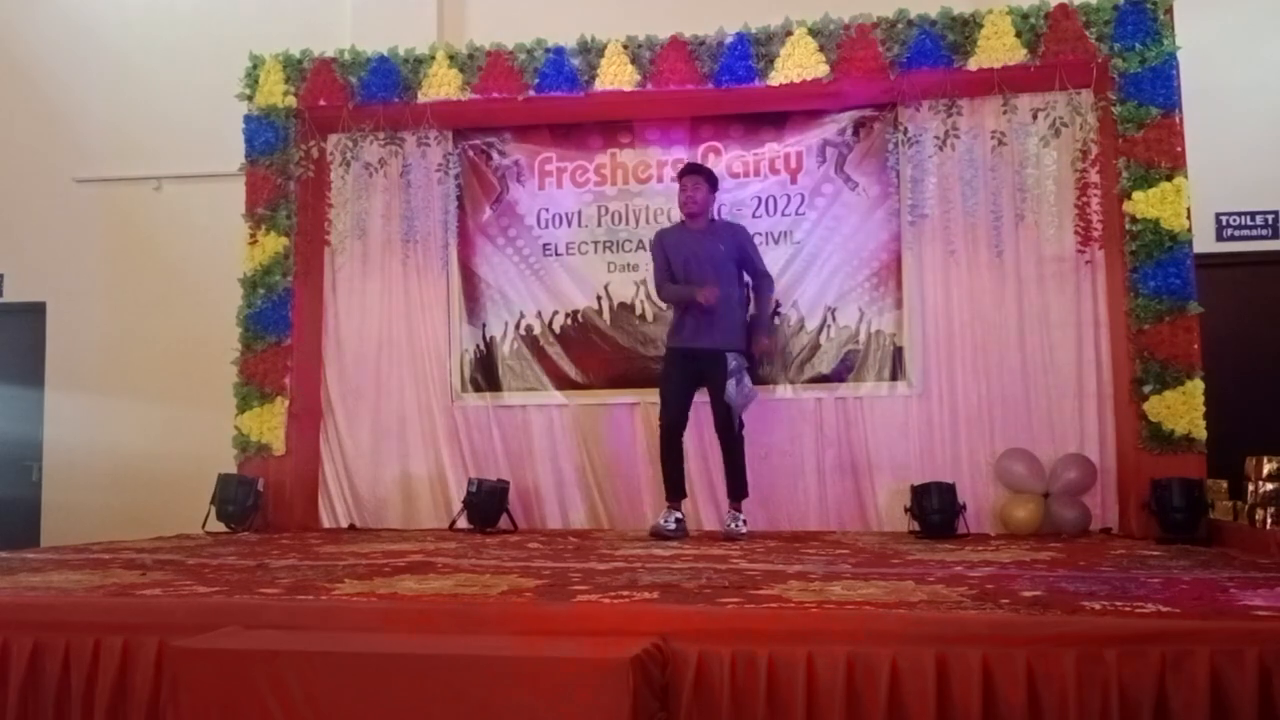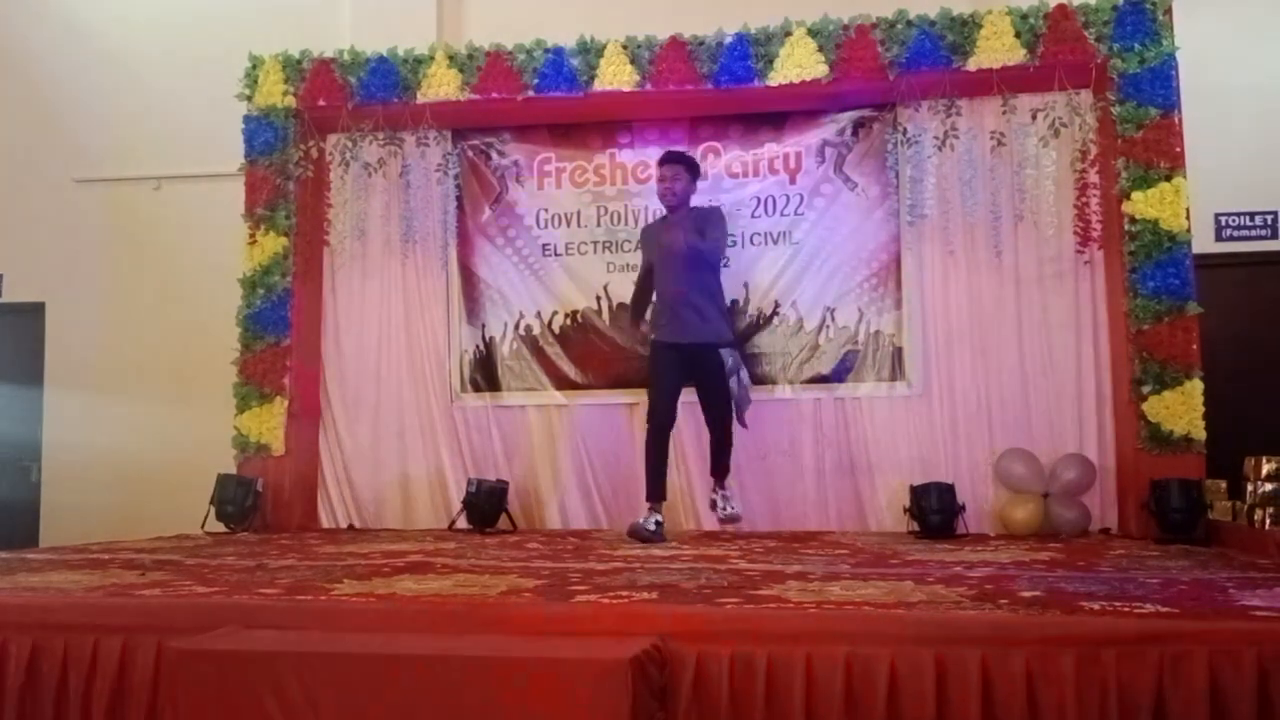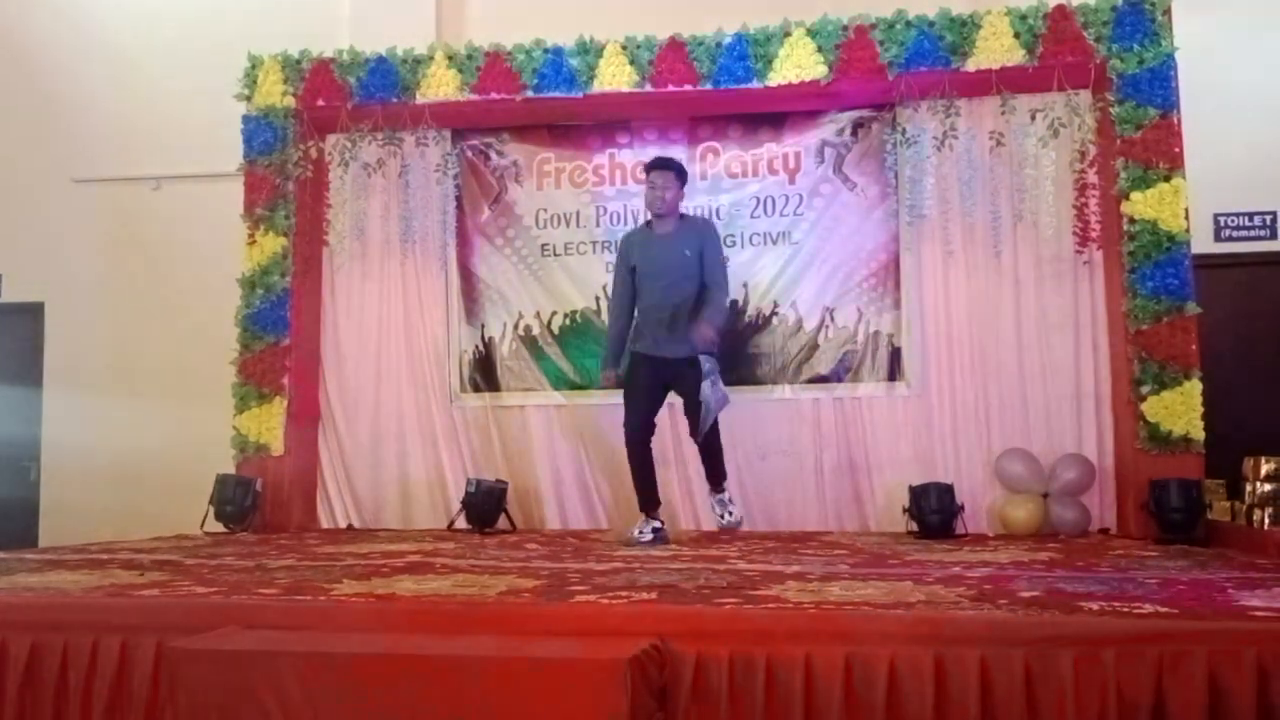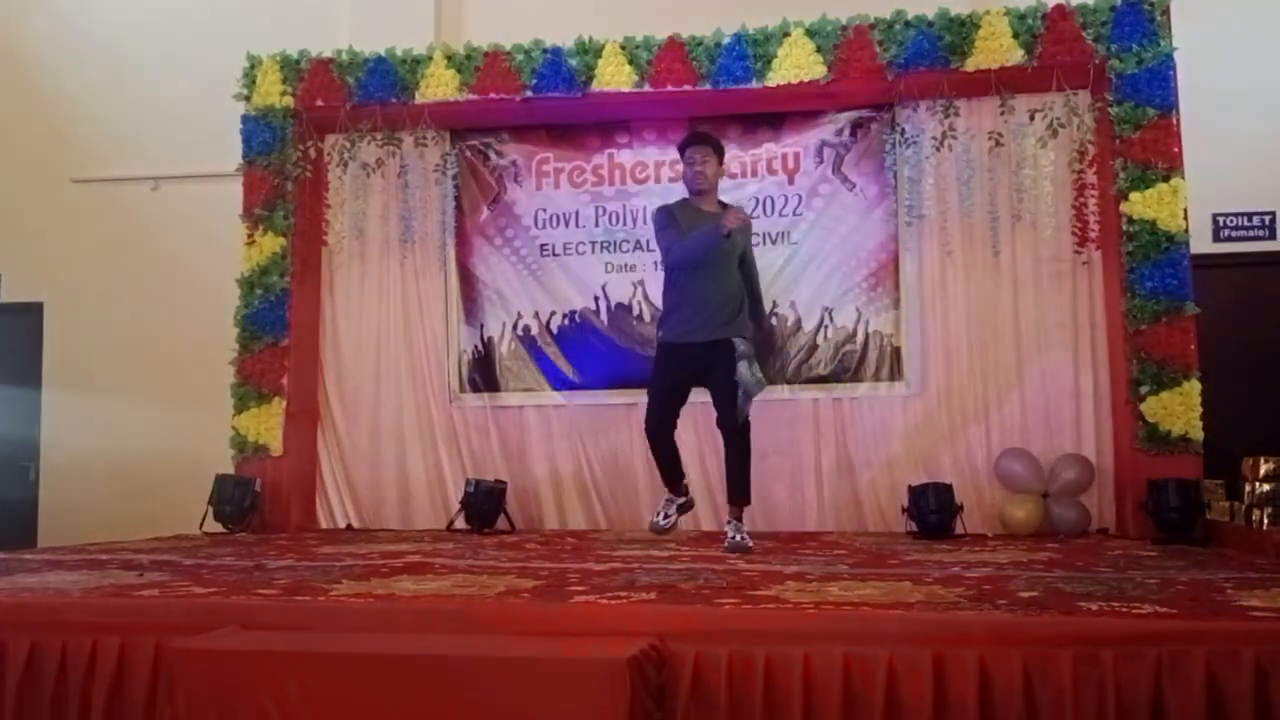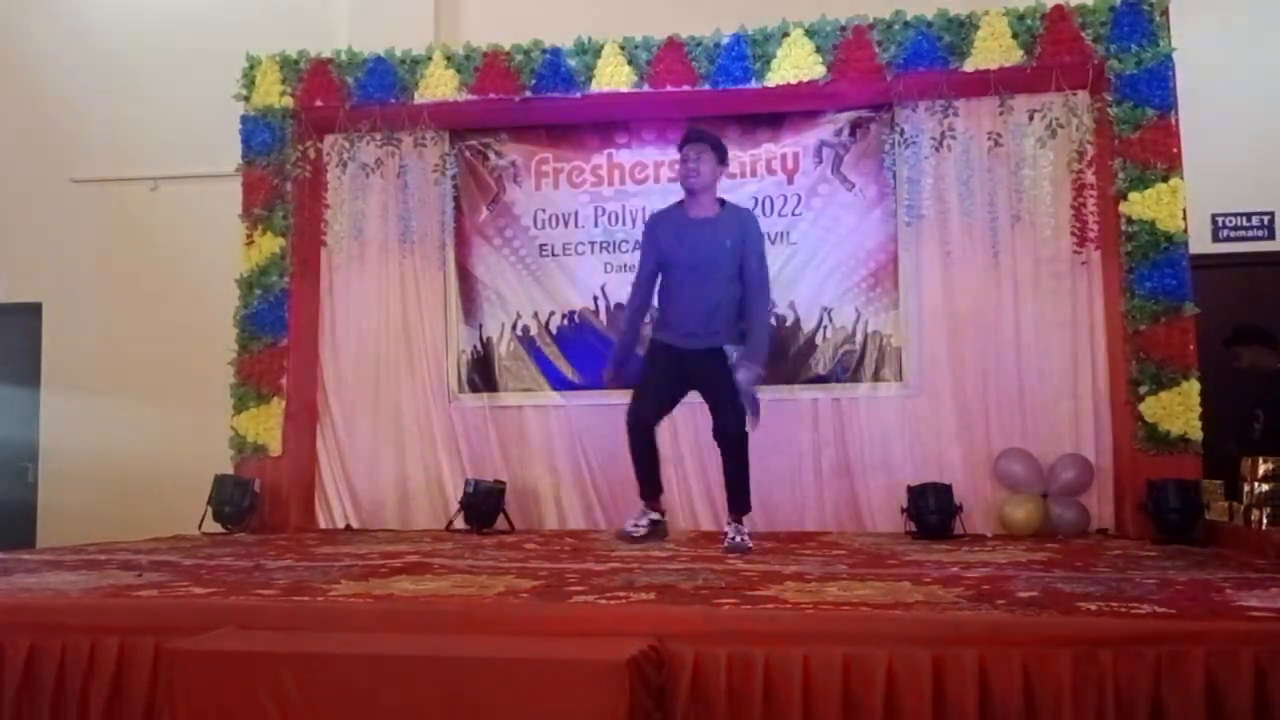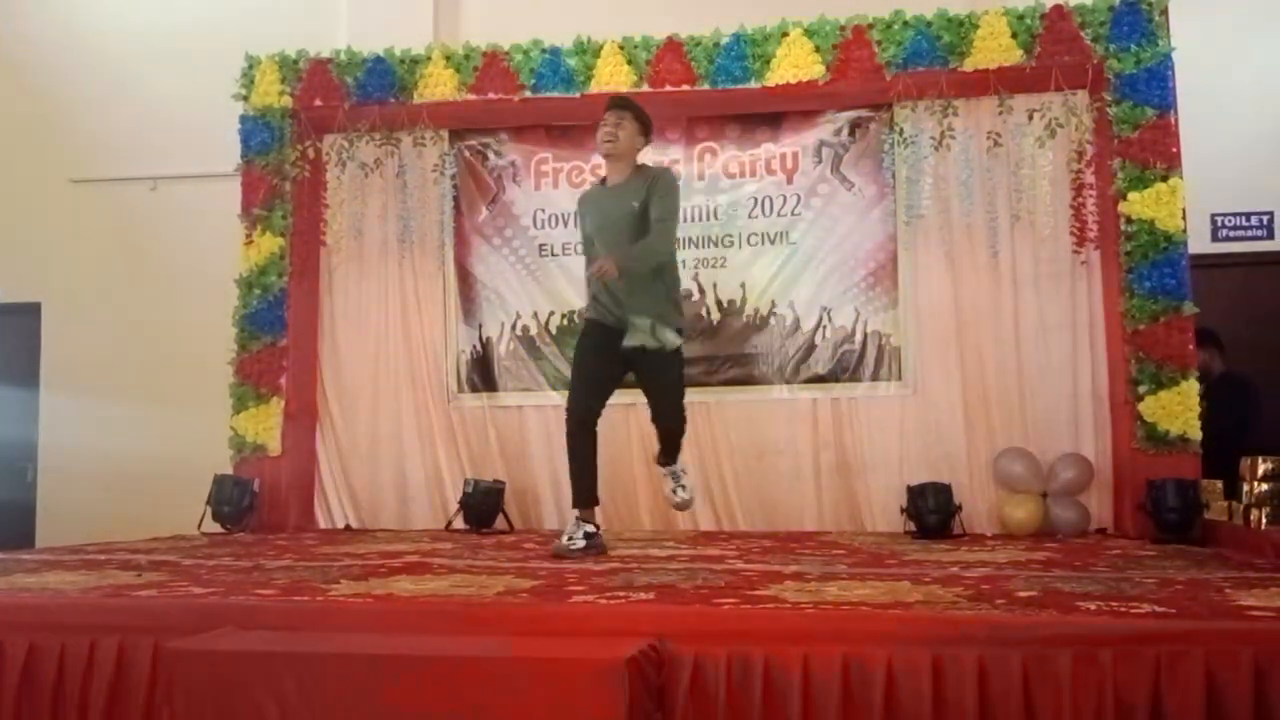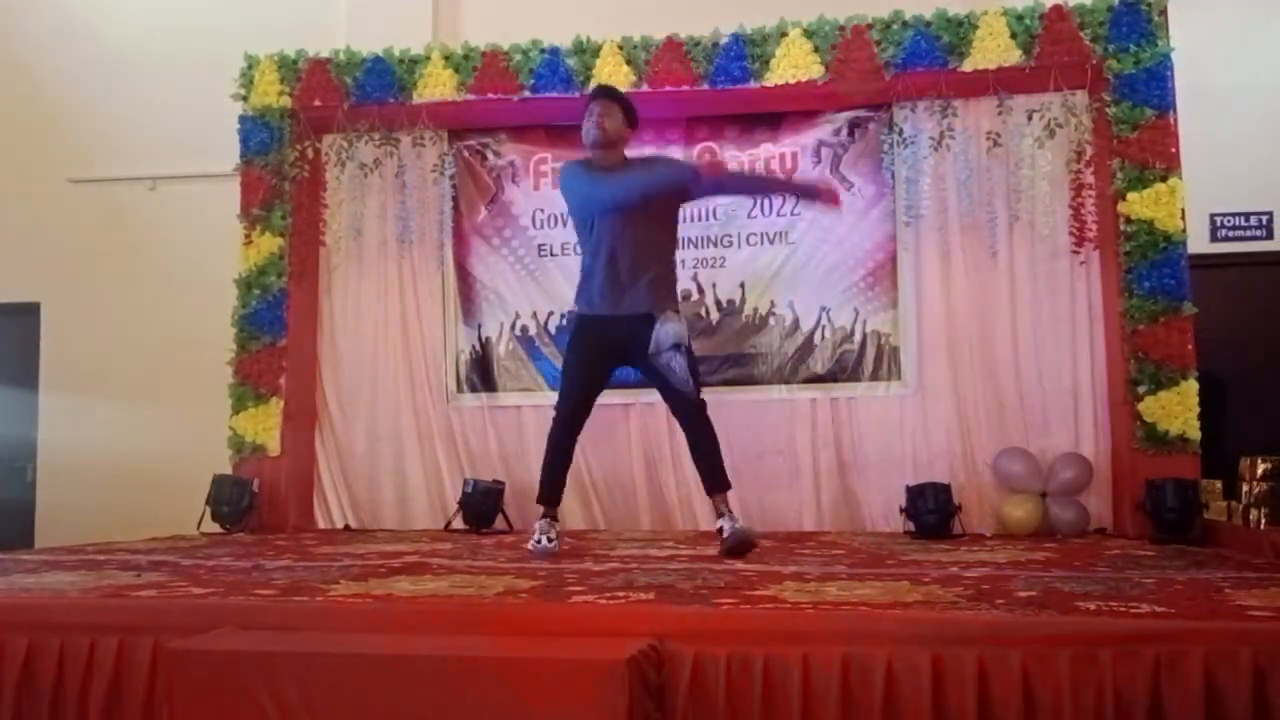
dt=0.4s
person 1, frame 1
left shoulder: (735, 234)
right shoulder: (665, 239)
left elbow: (763, 280)
right elbow: (663, 288)
left wrist: (760, 327)
right wrist: (693, 293)
left hip: (725, 347)
right hip: (681, 348)
left knee: (729, 428)
right knee: (670, 423)
left ankle: (735, 510)
right ankle: (674, 510)
person 1, frame 2
left shoulder: (710, 217)
right shoulder: (650, 233)
left elbow: (714, 251)
left wrist: (685, 240)
right wrist: (635, 317)
left hip: (711, 340)
right hip: (667, 342)
left knee: (719, 421)
right knee: (658, 422)
left ankle: (720, 488)
right ankle: (654, 514)
person 1, frame 3
left shoulder: (701, 231)
right shoulder: (631, 242)
left elbow: (718, 285)
right elbow: (622, 303)
left wrist: (710, 322)
right wrist: (610, 360)
left hip: (692, 353)
right hip: (645, 355)
left knee: (704, 429)
right knee: (636, 433)
left ankle: (718, 493)
right ankle: (651, 518)
person 1, frame 4
left shoulder: (738, 219)
right shoulder: (668, 216)
right elbow: (675, 256)
left wrist: (760, 326)
right wrist: (721, 231)
left hip: (727, 340)
right hip: (676, 341)
left knee: (735, 426)
right knee: (657, 424)
left ankle: (735, 522)
right ankle: (677, 493)
person 1, frame 5
left shoulder: (742, 222)
right shoulder: (660, 224)
left elbow: (757, 289)
right elbow: (642, 290)
left wrist: (754, 354)
right wrist: (619, 356)
left hip: (722, 349)
right hip: (670, 346)
left knee: (731, 433)
right knee: (639, 419)
left ankle: (737, 524)
right ankle: (651, 512)
person 1, frame 6
left shoulder: (659, 182)
right shoulder: (588, 200)
left elbow: (661, 242)
left wrist: (621, 261)
left hip: (656, 325)
right hip: (602, 325)
left knee: (670, 415)
right knee: (580, 415)
left ankle: (668, 463)
right ankle: (585, 525)
person 1, frame 7
left shoulder: (662, 168)
right shoulder: (577, 176)
left elbow: (735, 181)
right elbow: (613, 193)
left wrist: (803, 189)
right wrist: (688, 176)
left hip: (655, 318)
right hip: (596, 320)
left knee: (693, 414)
right knee: (567, 418)
left ankle: (726, 518)
right ankle: (547, 519)
